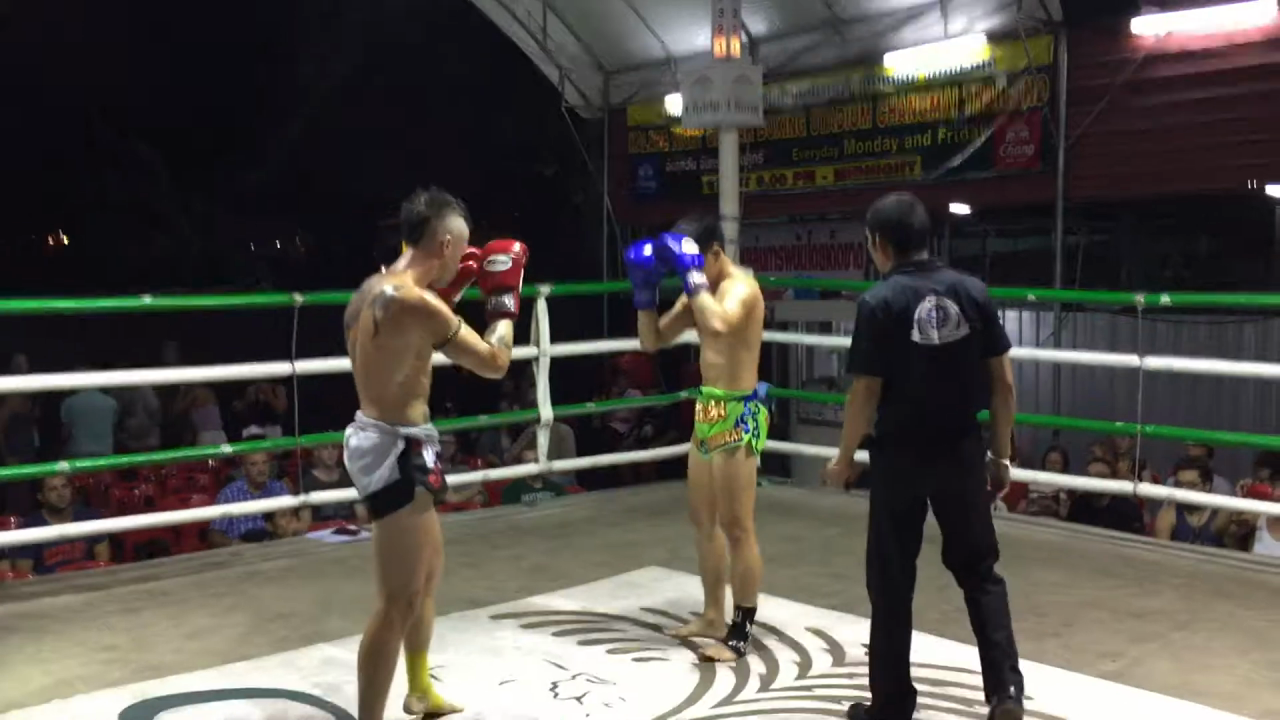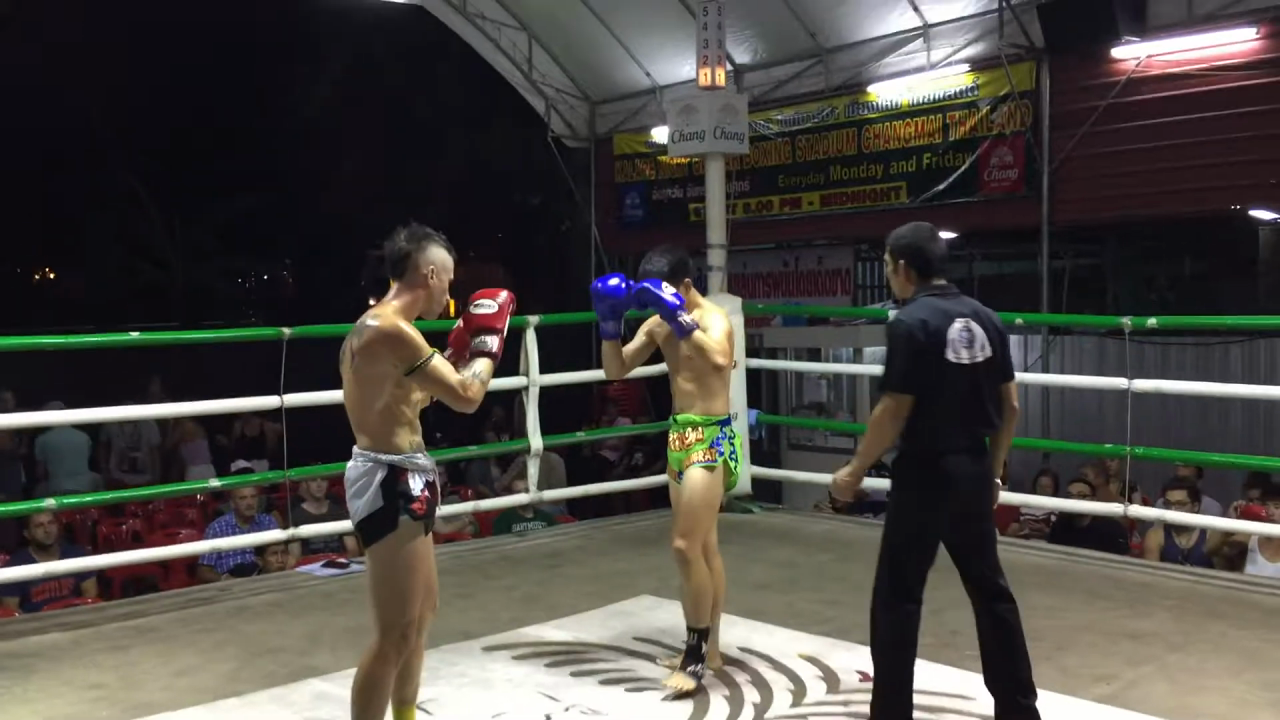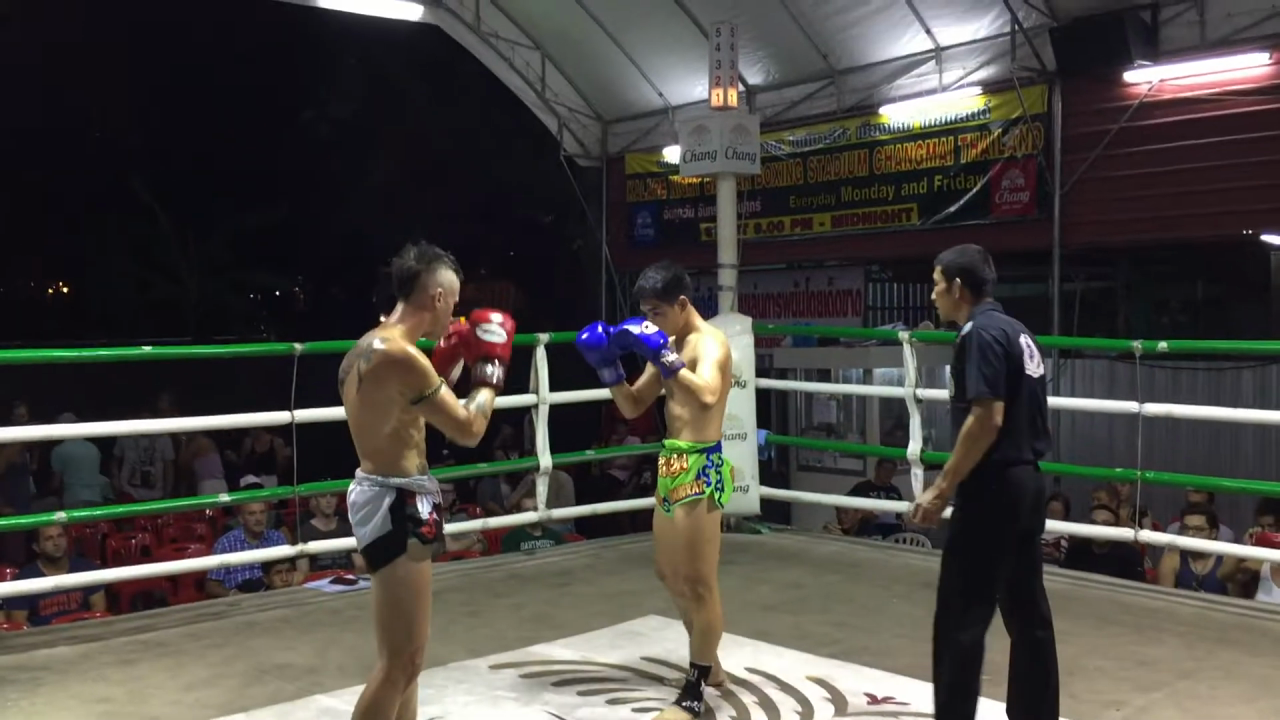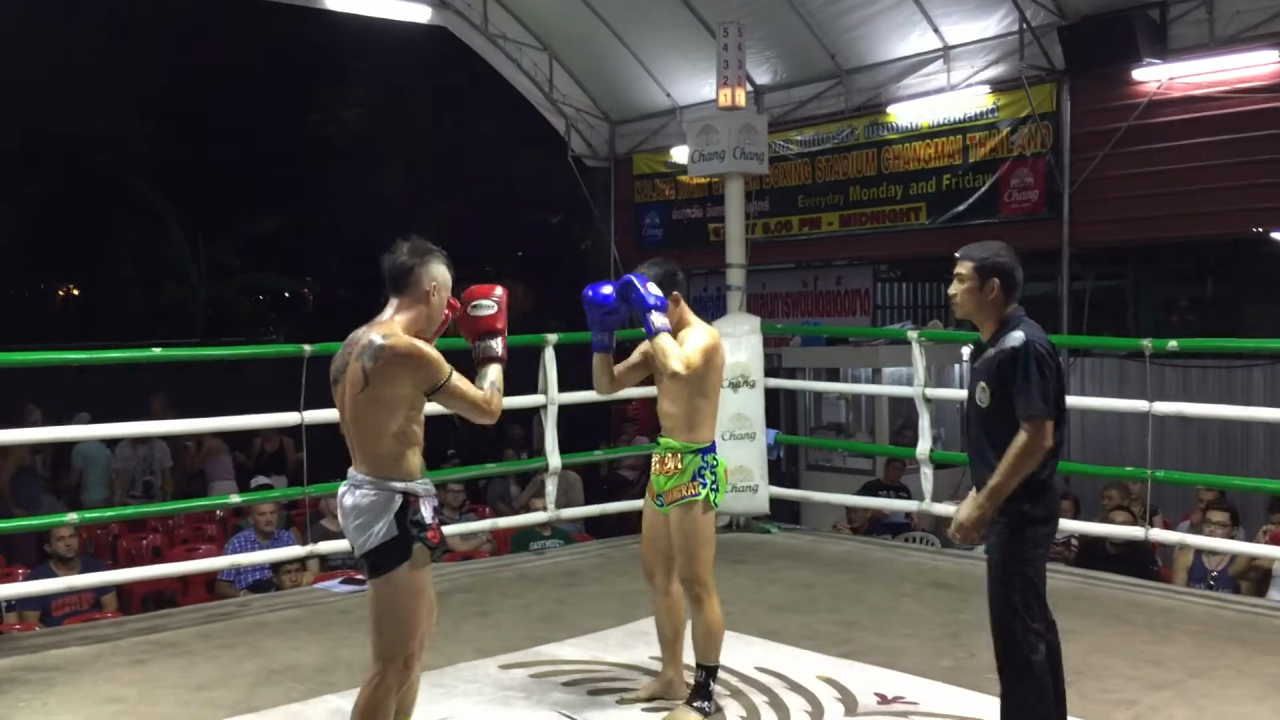
dt=0.4s
person 1, frame 1
left shoulder: (372, 289)
right shoulder: (415, 302)
right elbow: (494, 362)
left wrist: (450, 291)
right wrist: (505, 297)
left hip: (378, 439)
right hip: (398, 451)
left knee: (428, 568)
right knee: (399, 599)
person 1, frame 2
left shoulder: (373, 326)
right shoulder: (393, 332)
right elbow: (466, 397)
left wrist: (457, 347)
right wrist: (488, 338)
left hip: (398, 480)
right hip: (391, 482)
left knee: (422, 611)
right knee: (395, 634)
person 1, frame 3
left shoulder: (369, 347)
right shoulder: (400, 356)
right elbow: (469, 429)
left wrist: (447, 362)
right wrist: (491, 366)
left hip: (389, 498)
right hip: (397, 505)
left knee: (406, 651)
right knee: (401, 661)
person 1, frame 4
left shoulder: (356, 343)
right shoulder: (408, 352)
right elbow: (487, 409)
right wrist: (490, 339)
left hip: (367, 494)
right hip: (393, 506)
left knee: (420, 626)
right knee: (395, 662)
person 2, frame 1
left shoulder: (879, 302)
right shoulder: (972, 291)
left elbow: (865, 395)
right elbow: (1003, 383)
left wrist: (844, 456)
right wrist: (1001, 451)
left hip: (901, 457)
right hip: (961, 452)
left knee: (891, 581)
right knee: (978, 570)
person 2, frame 2
left shoulder: (910, 322)
right shoulder: (985, 318)
left elbow: (894, 412)
right elbow: (1009, 406)
left wrist: (855, 469)
right wrist: (993, 470)
left hip: (924, 475)
right hip: (973, 471)
left knee: (897, 600)
right knee: (990, 590)
person 2, frame 3
left shoulder: (979, 333)
right shoulder: (1019, 333)
left elbow: (986, 420)
left wrist: (941, 489)
left hip: (992, 488)
right hip: (1027, 483)
left knee: (961, 618)
right knee: (1028, 613)
person 2, frame 4
left shoulder: (1022, 345)
right shoulder: (995, 344)
left elbow: (1037, 436)
left wrist: (982, 505)
right wrist: (979, 498)
left hip: (1020, 507)
right hip: (1015, 505)
left knee: (1017, 633)
right knee: (1031, 623)
person 3, frame 1
left shoulder: (742, 289)
right shoulder: (701, 292)
left elbow: (717, 325)
right elbow: (652, 341)
left wrist: (692, 274)
right wrist: (643, 290)
left hip: (737, 414)
right hip: (708, 411)
left knee: (736, 527)
right knee: (703, 518)
left ankle: (740, 633)
right ankle: (713, 615)
person 3, frame 2
left shoulder: (713, 318)
right shoulder: (657, 325)
left elbow: (720, 360)
right elbow: (615, 370)
left wrist: (678, 315)
right wrist: (610, 321)
left hip: (711, 440)
right hip: (679, 439)
left knee: (685, 545)
right knee: (703, 547)
left ankle: (695, 659)
right ankle: (706, 647)
person 3, frame 3
left shoulder: (711, 343)
right shoulder: (665, 345)
left elbow: (707, 398)
right elbow: (631, 407)
left wrist: (664, 356)
right wrist: (608, 366)
left hip: (700, 468)
right hip: (672, 464)
left knee: (698, 583)
right knee: (670, 574)
right ankle: (708, 664)
person 3, frame 4
left shoulder: (702, 338)
right shoulder: (657, 345)
left elbow: (677, 369)
right elbow: (606, 385)
left wrist: (655, 317)
right wrist: (602, 333)
left hip: (694, 468)
right hip: (664, 464)
left knee: (696, 585)
right knee: (658, 576)
right ankle: (671, 676)
